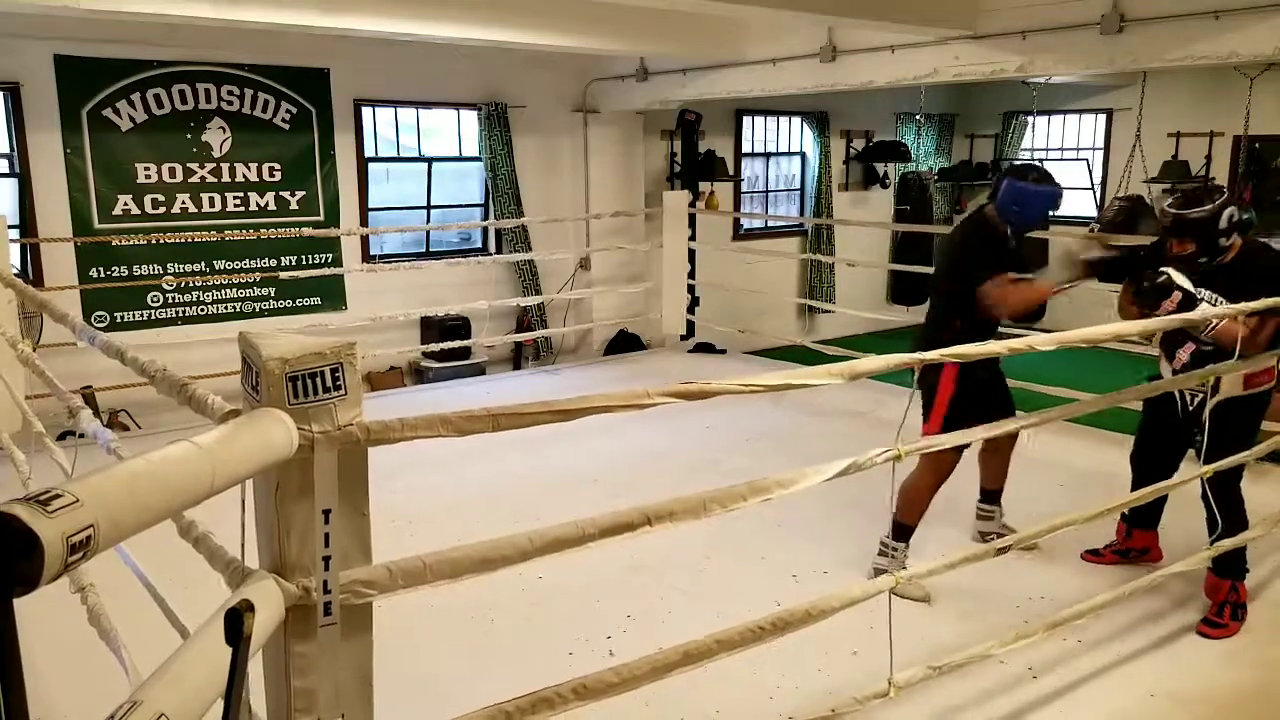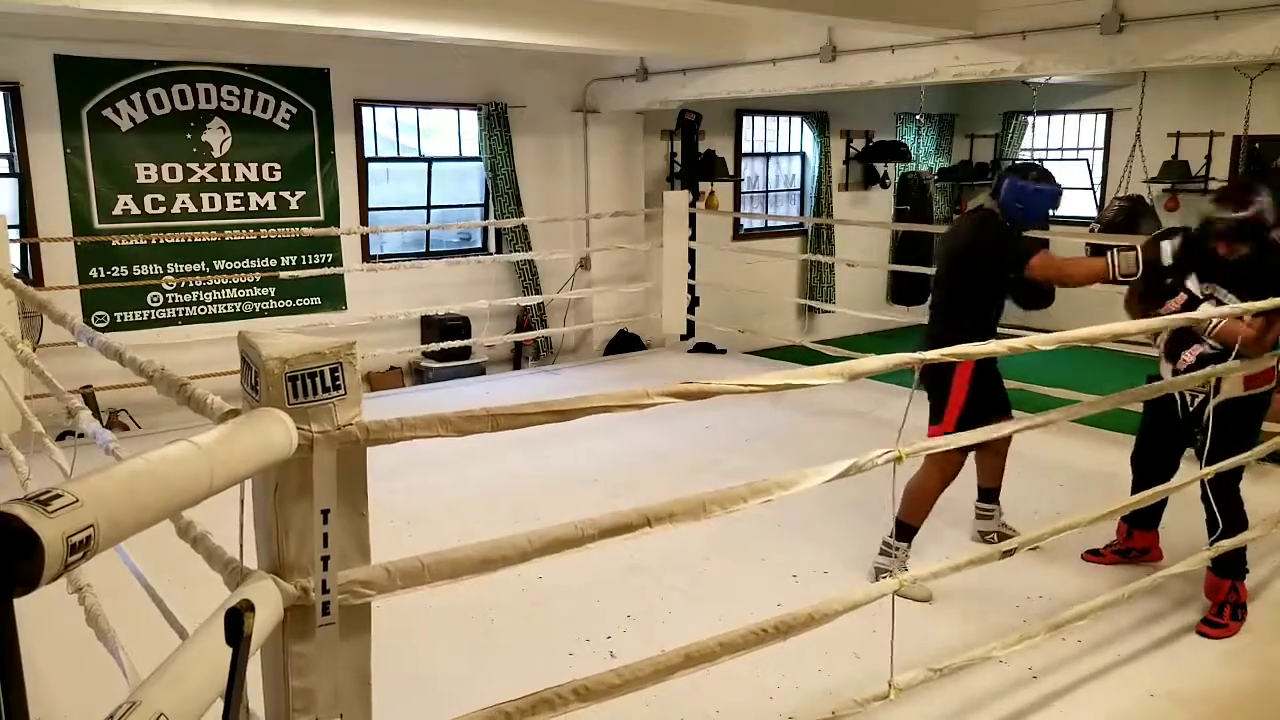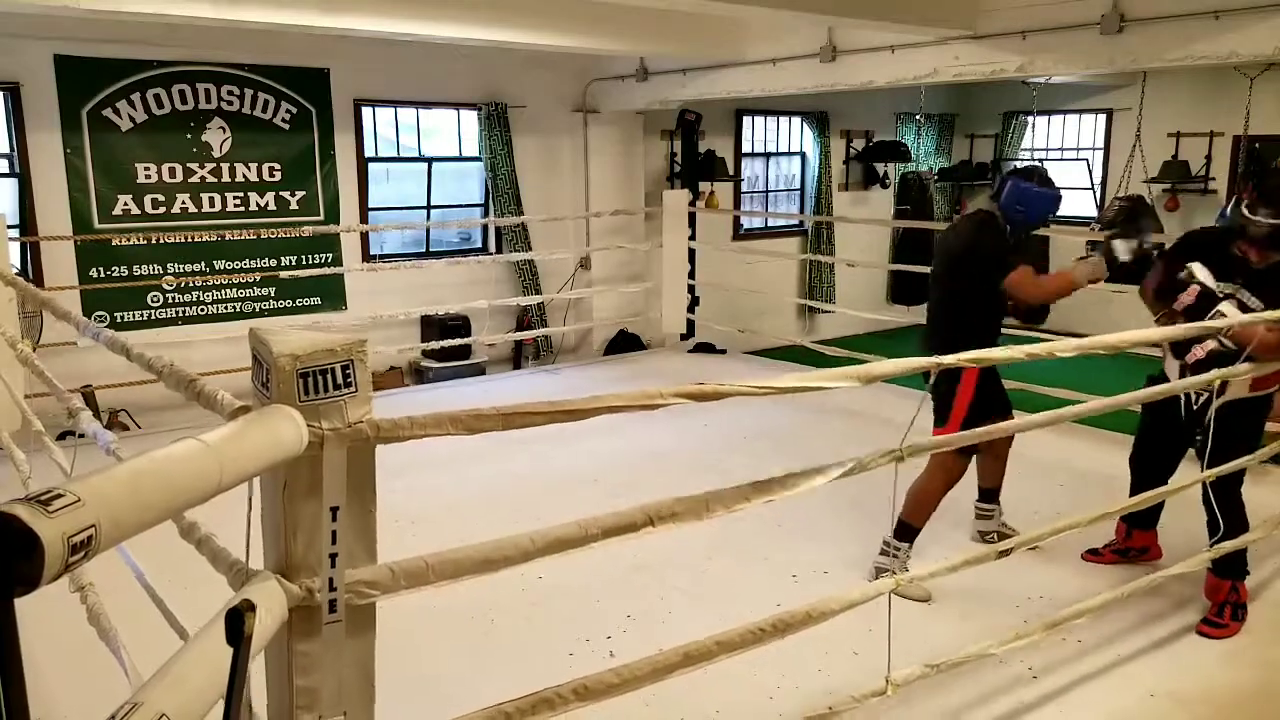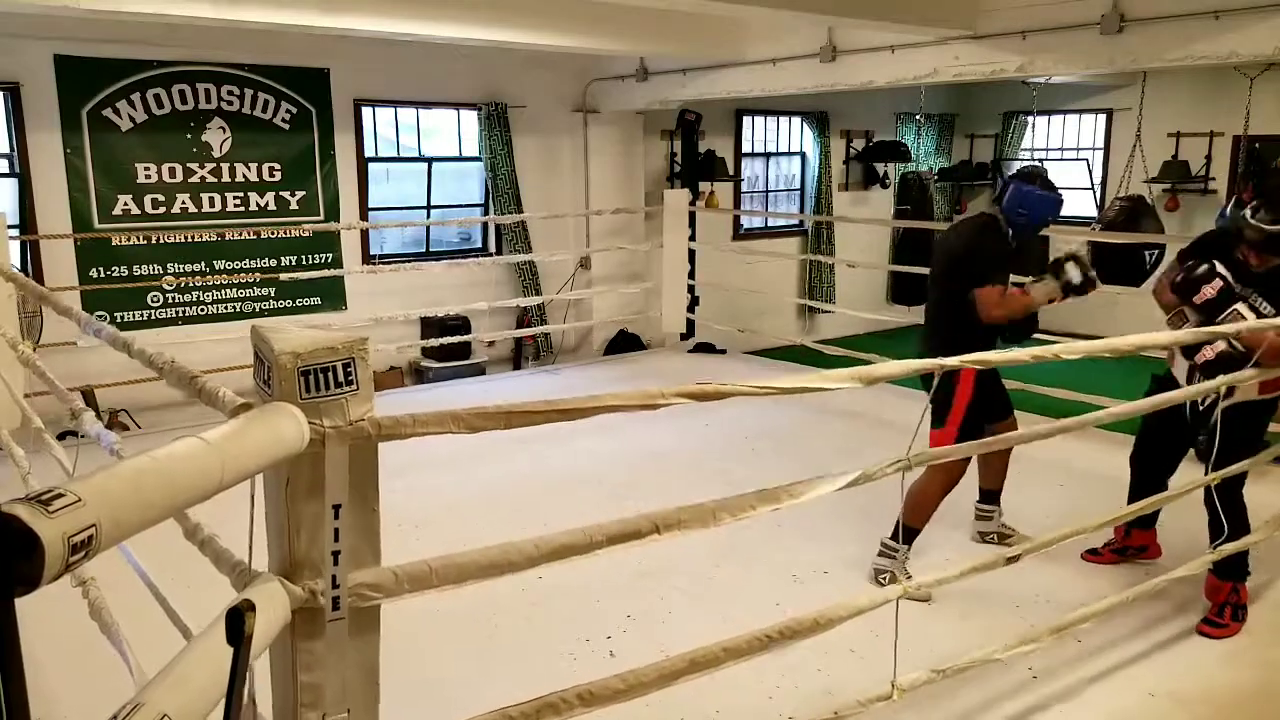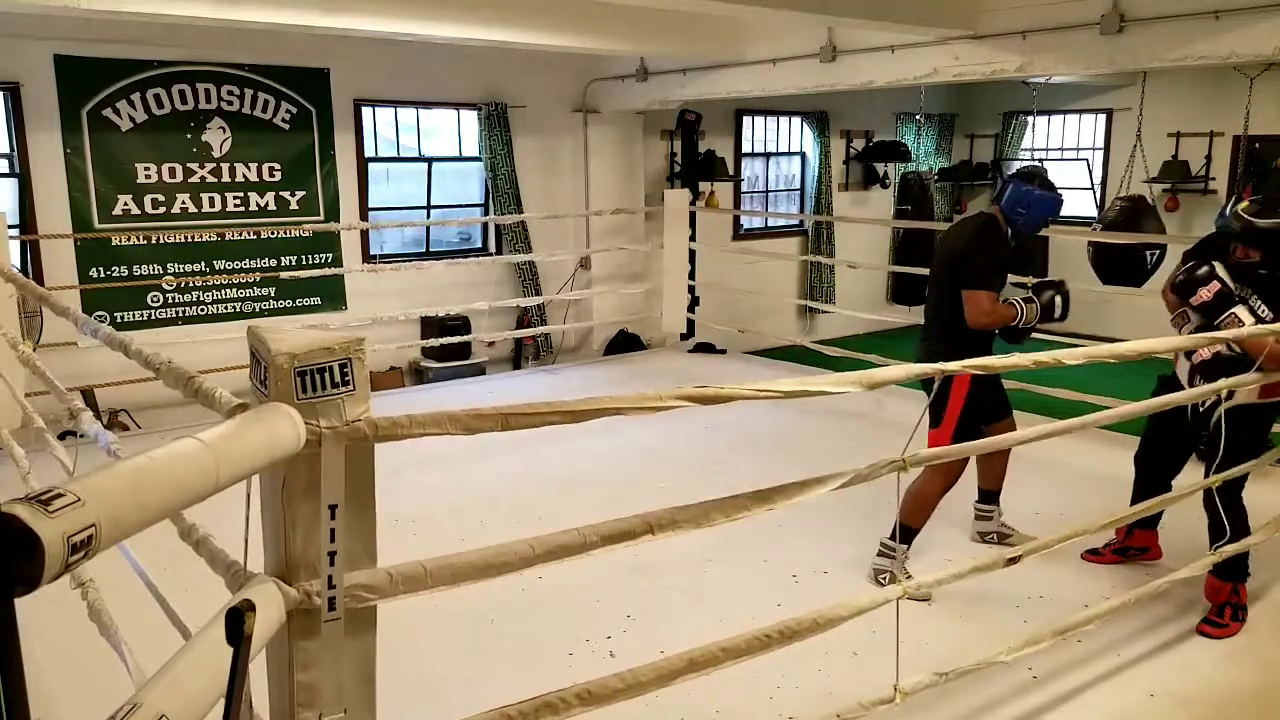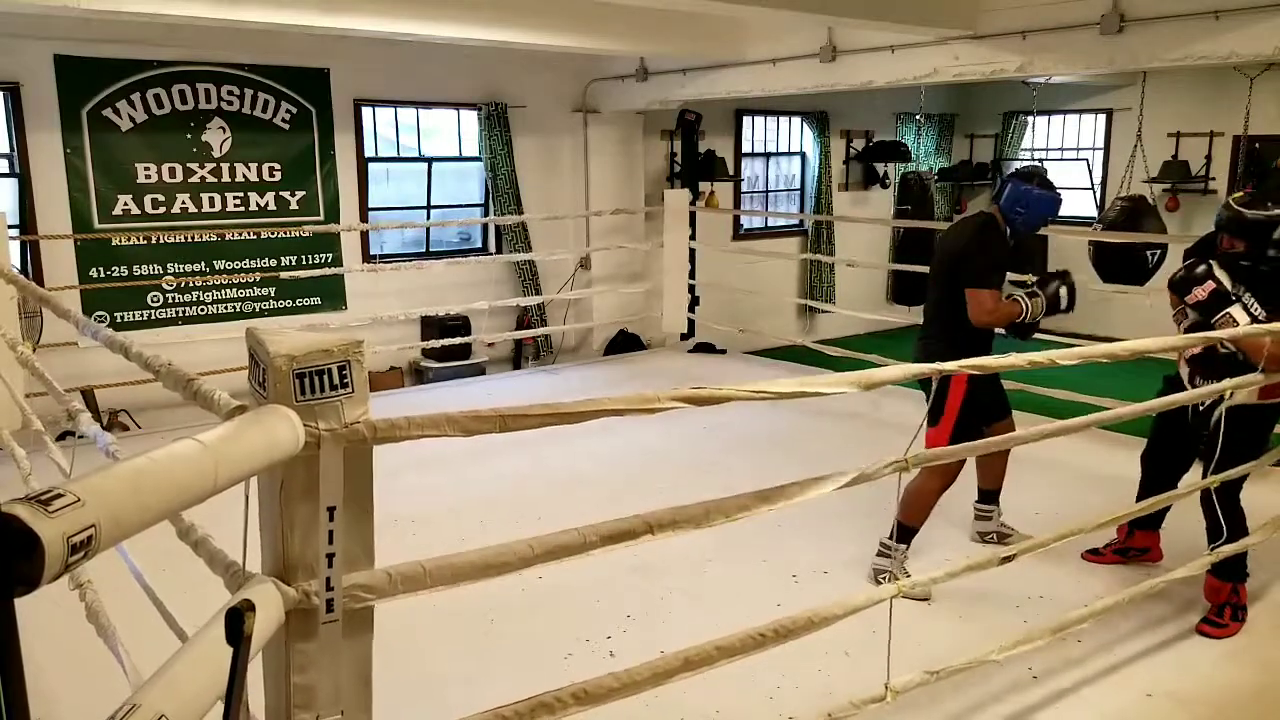
dt=0.1s
person 1, frame 1
right shoulder: (1164, 254)
right elbow: (1129, 305)
left wrist: (1192, 308)
right wrist: (1167, 330)
left hip: (1235, 391)
right hip: (1177, 379)
left knee: (1218, 484)
right knee: (1148, 461)
left ankle: (1229, 588)
right ankle: (1138, 540)
person 1, frame 2
right shoulder: (1182, 248)
right elbow: (1135, 303)
left wrist: (1195, 308)
right wrist: (1171, 328)
left hip: (1235, 391)
right hip: (1177, 377)
left knee: (1218, 485)
right knee: (1149, 461)
left ankle: (1229, 588)
right ankle: (1138, 540)
person 1, frame 3
right shoulder: (1199, 244)
right elbow: (1151, 290)
left wrist: (1213, 306)
left hip: (1239, 393)
right hip: (1180, 377)
left knee: (1220, 486)
right knee: (1148, 460)
left ankle: (1229, 589)
right ankle: (1137, 539)
person 1, frame 4
right shoulder: (1217, 244)
right elbow: (1164, 289)
left wrist: (1228, 305)
right wrist: (1191, 328)
right hip: (1185, 376)
left knee: (1222, 488)
right knee: (1149, 458)
left ankle: (1230, 590)
right ankle: (1136, 537)
person 1, frame 5
right shoulder: (1218, 247)
right elbow: (1171, 291)
left wrist: (1227, 309)
right wrist: (1193, 330)
right hip: (1191, 379)
left knee: (1222, 490)
right knee: (1153, 460)
left ankle: (1230, 591)
right ankle: (1138, 538)
person 1, frame 6
right shoulder: (1215, 248)
right elbow: (1176, 290)
left wrist: (1222, 308)
right wrist: (1190, 324)
right hip: (1193, 379)
left knee: (1218, 490)
right knee: (1159, 462)
left ankle: (1230, 591)
right ankle: (1139, 539)
person 2, frame 1
left shoulder: (1004, 232)
right shoulder: (971, 240)
right elbow: (1007, 304)
left wrist: (1025, 290)
left hip: (978, 353)
right hip: (947, 361)
left knee: (1002, 433)
right knee: (941, 458)
left ankle: (989, 519)
right ankle: (890, 555)
person 2, frame 2
left shoulder: (979, 225)
right shoulder: (991, 233)
right elbow: (1058, 270)
left wrist: (1023, 289)
right wrist: (1137, 259)
left hip: (968, 352)
right hip: (953, 359)
left knee: (997, 431)
right knee: (946, 457)
left ankle: (987, 520)
right ankle: (891, 554)
person 2, frame 3
left shoulder: (971, 228)
right shoulder: (989, 236)
right elbow: (1033, 289)
left wrist: (1013, 301)
right wrist: (1094, 267)
left hip: (965, 354)
right hip: (959, 361)
left knee: (999, 430)
right knee: (950, 461)
left ankle: (988, 520)
right ankle: (890, 556)
person 2, frame 4
left shoulder: (971, 229)
right shoulder: (989, 239)
right elbow: (994, 309)
left wrist: (1025, 300)
right wrist: (1054, 284)
left hip: (967, 354)
right hip: (956, 361)
left knee: (1003, 431)
right knee: (950, 463)
left ankle: (988, 520)
right ankle: (890, 557)
person 2, frame 5
left shoulder: (974, 230)
right shoulder: (986, 241)
right elbow: (979, 315)
left wrist: (1016, 311)
right wrist: (1034, 307)
left hip: (965, 355)
right hip: (954, 362)
left knee: (1000, 431)
right knee: (946, 464)
left ankle: (987, 521)
right ankle: (888, 557)
person 2, frame 6
left shoulder: (975, 228)
right shoulder: (986, 239)
right elbow: (982, 315)
left wrist: (1014, 310)
right wrist: (1040, 302)
left hip: (965, 354)
right hip: (951, 361)
left knee: (999, 431)
right knee: (944, 464)
left ankle: (986, 520)
right ankle: (888, 556)
